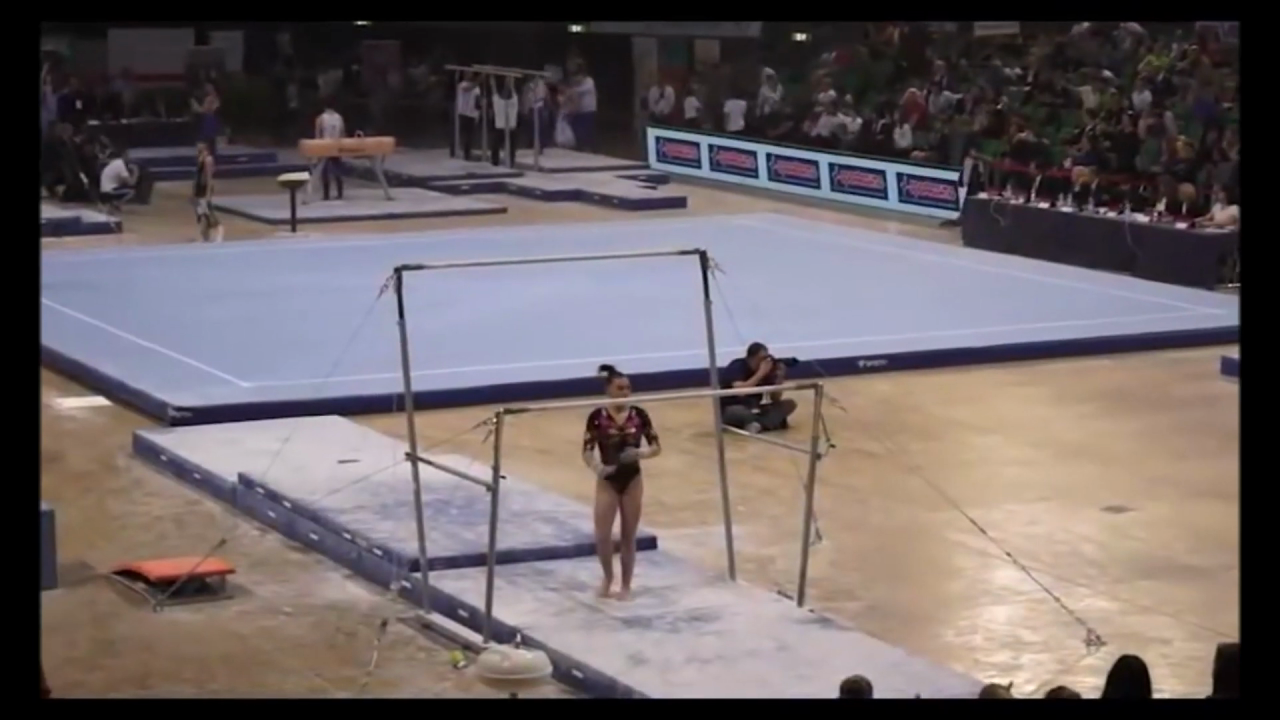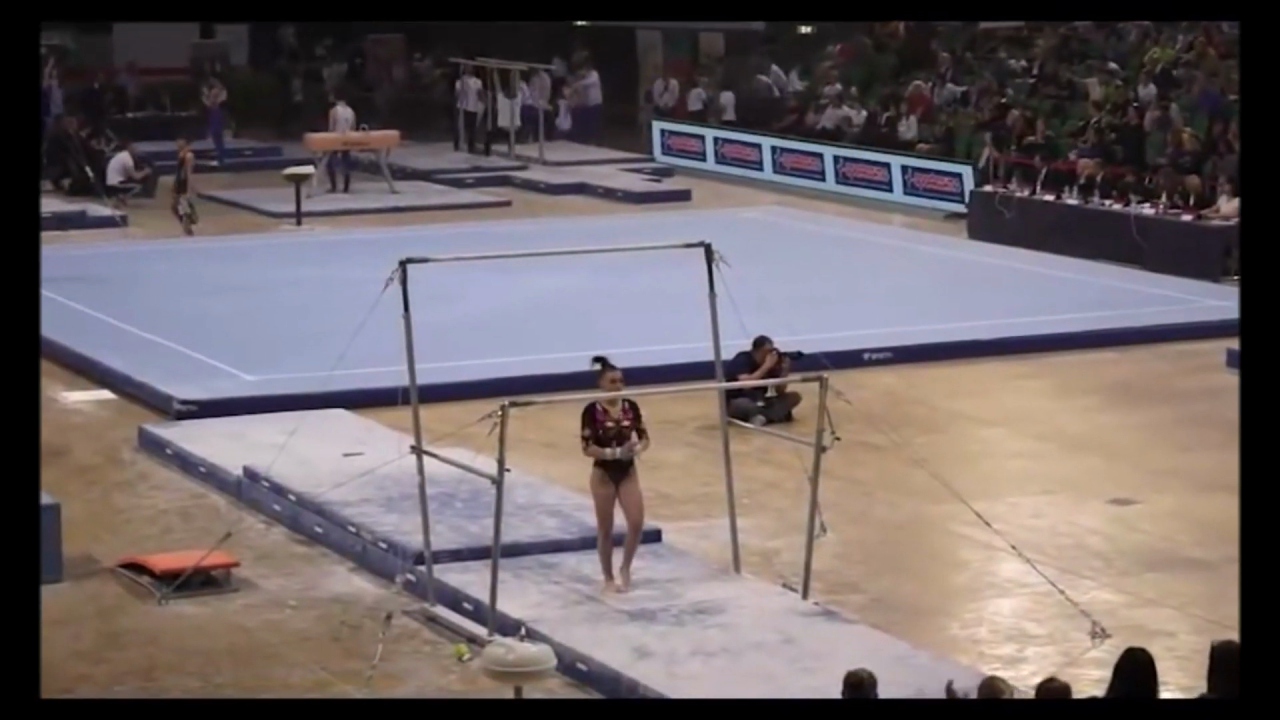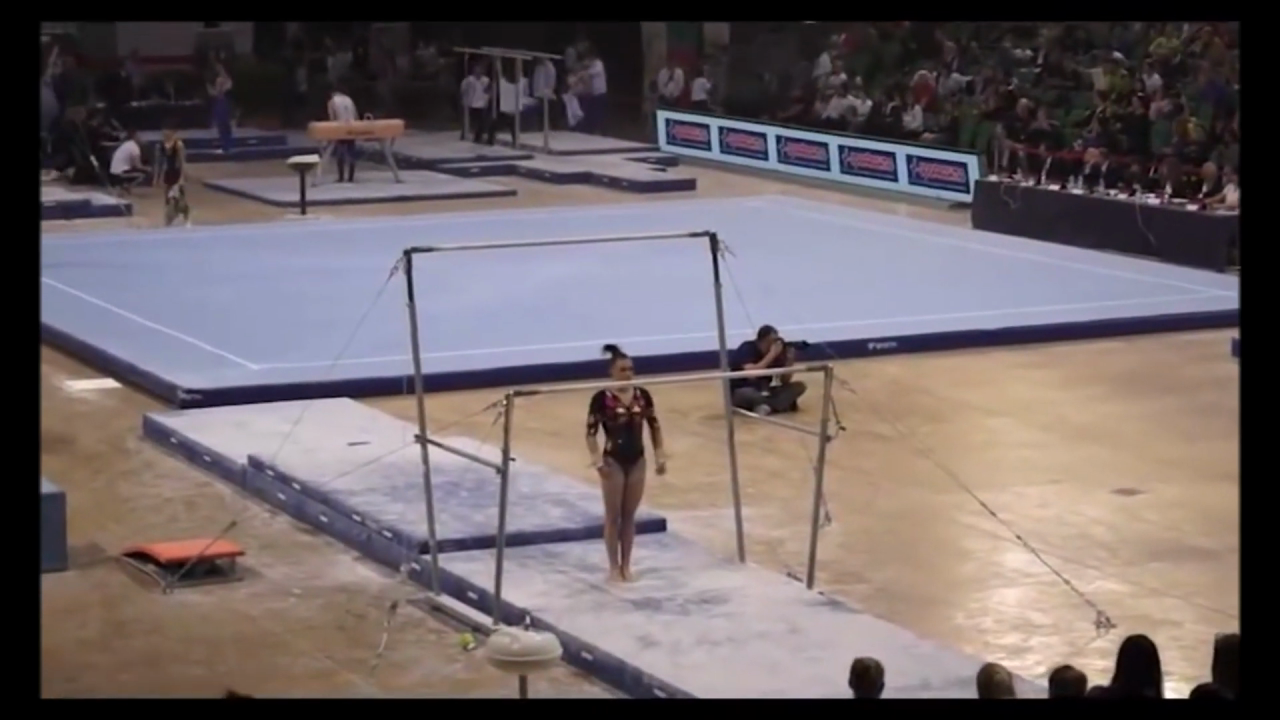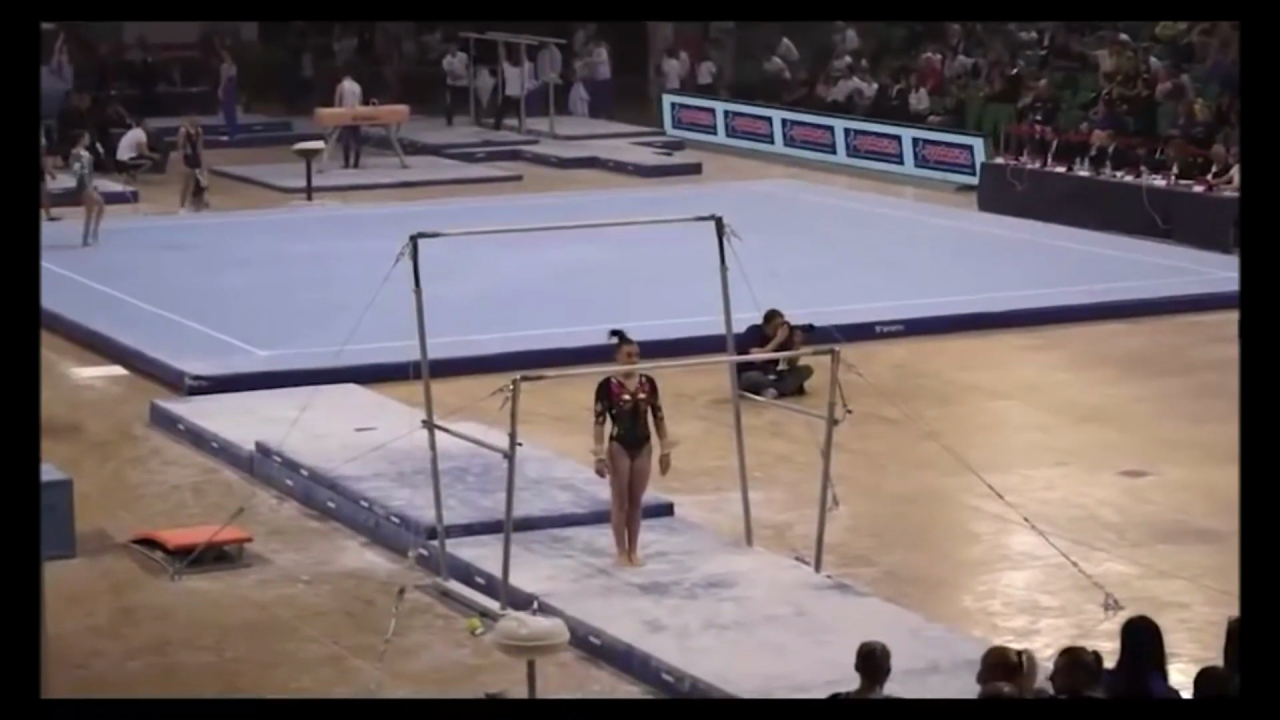
dt=0.7s
person 1, frame 1
left shoulder: (639, 415)
right shoulder: (597, 417)
left elbow: (656, 446)
right elbow: (587, 451)
left wrist: (641, 453)
right wrist: (596, 467)
left hip: (632, 480)
right hip: (607, 482)
left knee: (628, 537)
right knee: (602, 537)
left ankle: (626, 586)
right ankle: (607, 577)
person 1, frame 2
left shoulder: (631, 407)
right shoulder: (591, 411)
left elbow: (644, 438)
right elbow: (587, 448)
left wrist: (637, 448)
right wrist: (613, 452)
left hip: (628, 471)
right hip: (603, 473)
left knee: (637, 523)
right knee: (605, 529)
left ankle: (625, 569)
right ankle: (608, 578)
person 1, frame 3
left shoulder: (643, 396)
right shoulder: (602, 398)
left elbow: (654, 427)
right elbow: (591, 433)
left wrist: (660, 456)
right wrist: (598, 462)
left hip: (637, 461)
right hip: (613, 461)
left knee: (629, 516)
right knee: (613, 516)
left ankle: (626, 565)
right ankle: (614, 567)
person 1, frame 4
left shoulder: (648, 383)
right shoulder: (607, 386)
left elbow: (658, 417)
right elbow: (599, 422)
left wrist: (665, 449)
right wrist: (599, 455)
left hip: (643, 447)
right hip: (619, 448)
left knee: (636, 502)
right knee: (620, 502)
left ankle: (633, 550)
right ankle: (621, 552)
